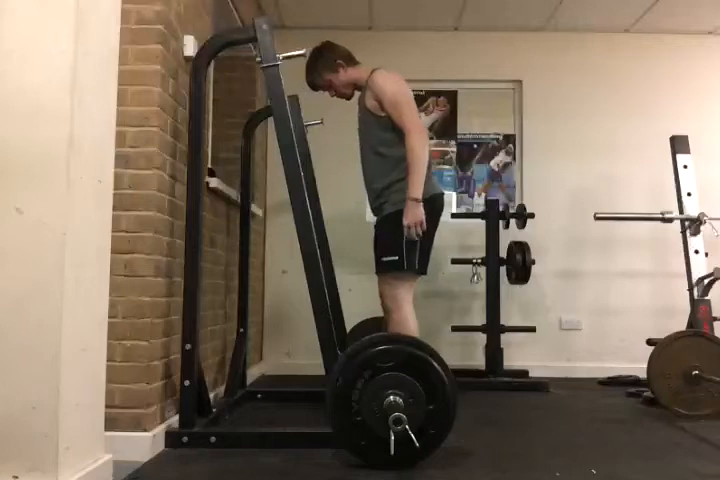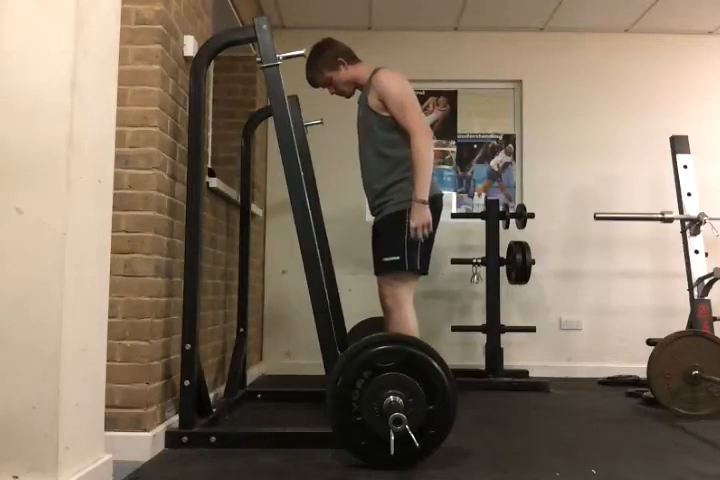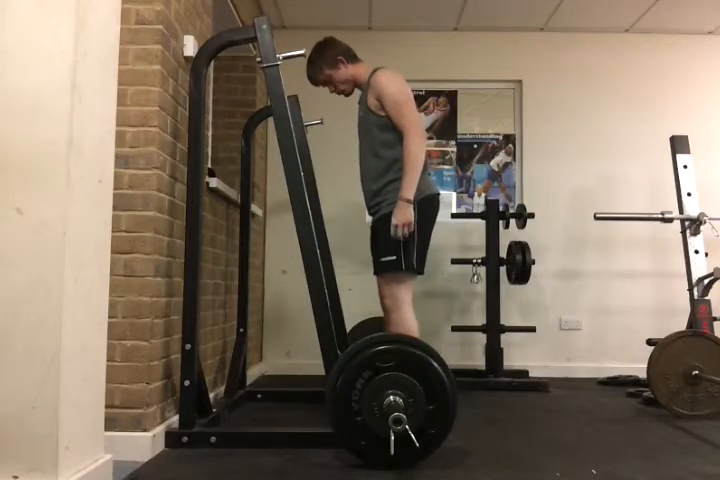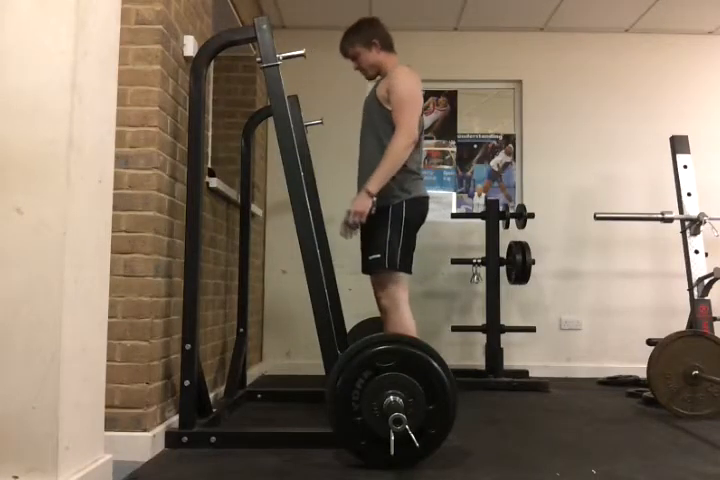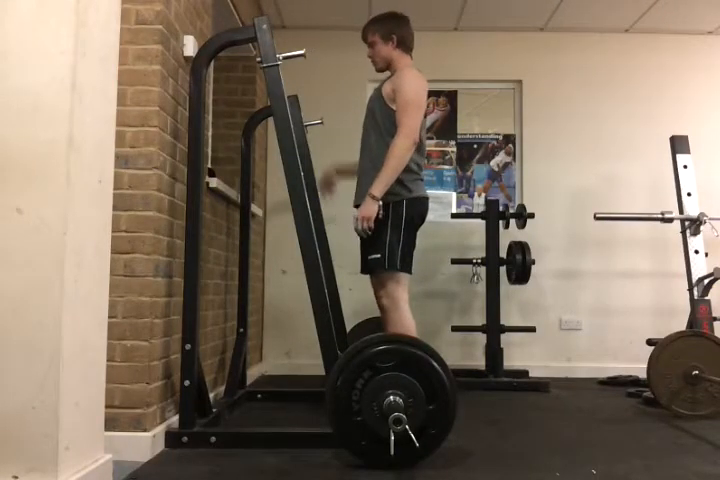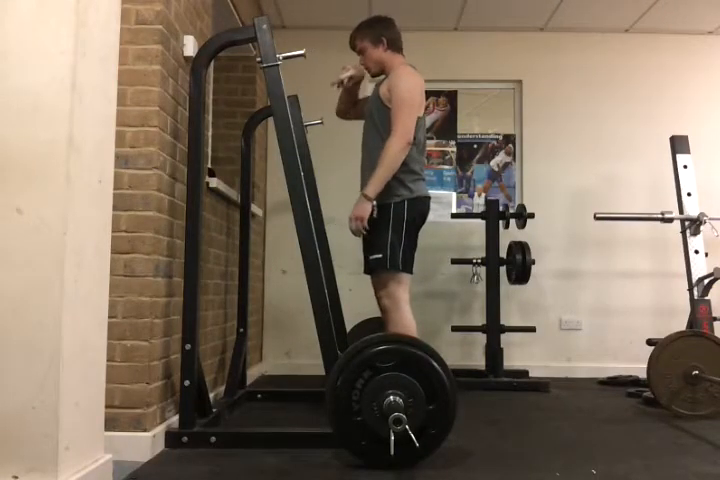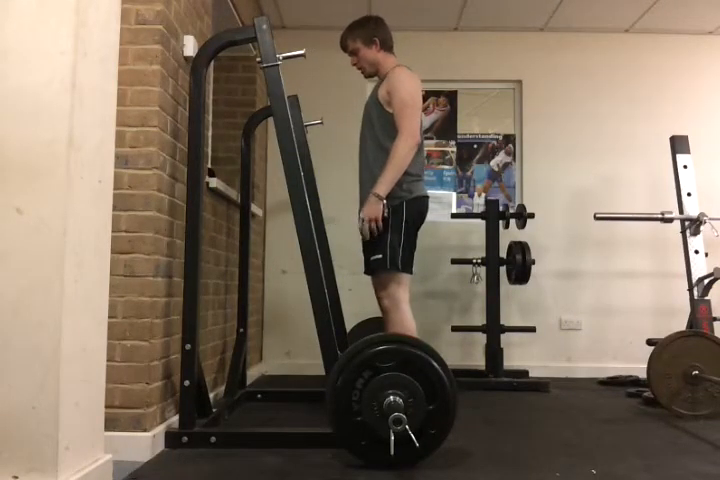
dt=0.7s
person 1, frame 1
left shoulder: (381, 81)
right shoulder: (367, 96)
left elbow: (416, 134)
left wrist: (414, 199)
left hip: (409, 204)
right hip: (393, 206)
left knee: (397, 295)
right knee: (391, 296)
person 1, frame 2
left shoulder: (384, 81)
right shoulder: (367, 96)
left elbow: (421, 135)
left wrist: (420, 201)
left hip: (408, 204)
right hip: (390, 207)
left knee: (397, 295)
right knee: (391, 297)
person 1, frame 3
left shoulder: (383, 80)
right shoulder: (368, 94)
left elbow: (415, 135)
left wrist: (405, 200)
left hip: (407, 204)
right hip: (388, 207)
left knee: (396, 296)
right knee: (391, 297)
person 1, frame 4
left shoulder: (401, 77)
right shoulder: (385, 86)
left elbow: (406, 136)
left wrist: (367, 191)
right wrist: (369, 196)
left hip: (398, 200)
right hip: (387, 201)
left knee: (393, 295)
right knee: (386, 295)
person 1, frame 5
left shoulder: (408, 78)
right shoulder: (393, 85)
left elbow: (407, 139)
left wrist: (373, 197)
right wrist: (342, 171)
left hip: (397, 201)
right hip: (386, 202)
left knee: (393, 294)
right knee: (386, 294)
person 1, frame 6
left shoulder: (404, 77)
right shoulder: (388, 87)
left elbow: (402, 139)
right elbow: (344, 112)
left wrist: (366, 196)
right wrist: (351, 84)
left hip: (399, 200)
right hip: (388, 202)
left knee: (393, 293)
right knee: (388, 294)
person 1, frame 7
left shoulder: (401, 78)
right shoulder: (385, 85)
left elbow: (409, 139)
left wrist: (376, 196)
left hip: (396, 202)
right hip: (384, 204)
left knee: (394, 294)
right knee: (387, 294)
